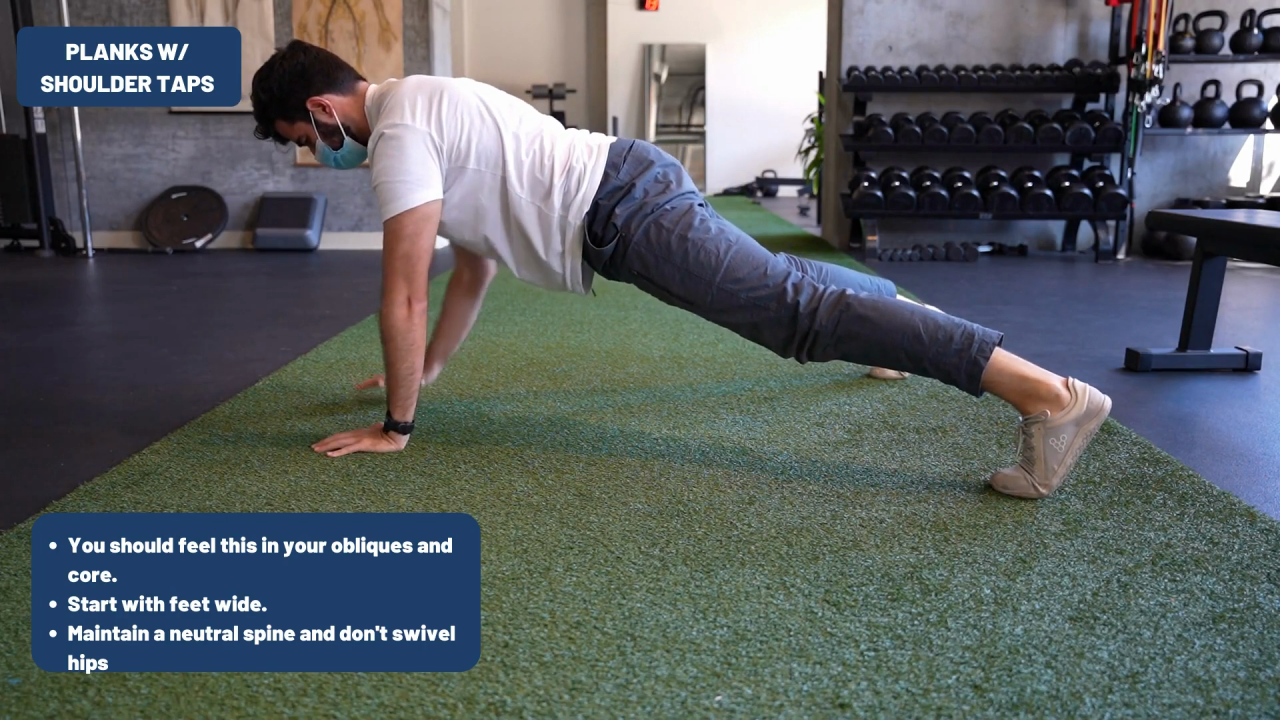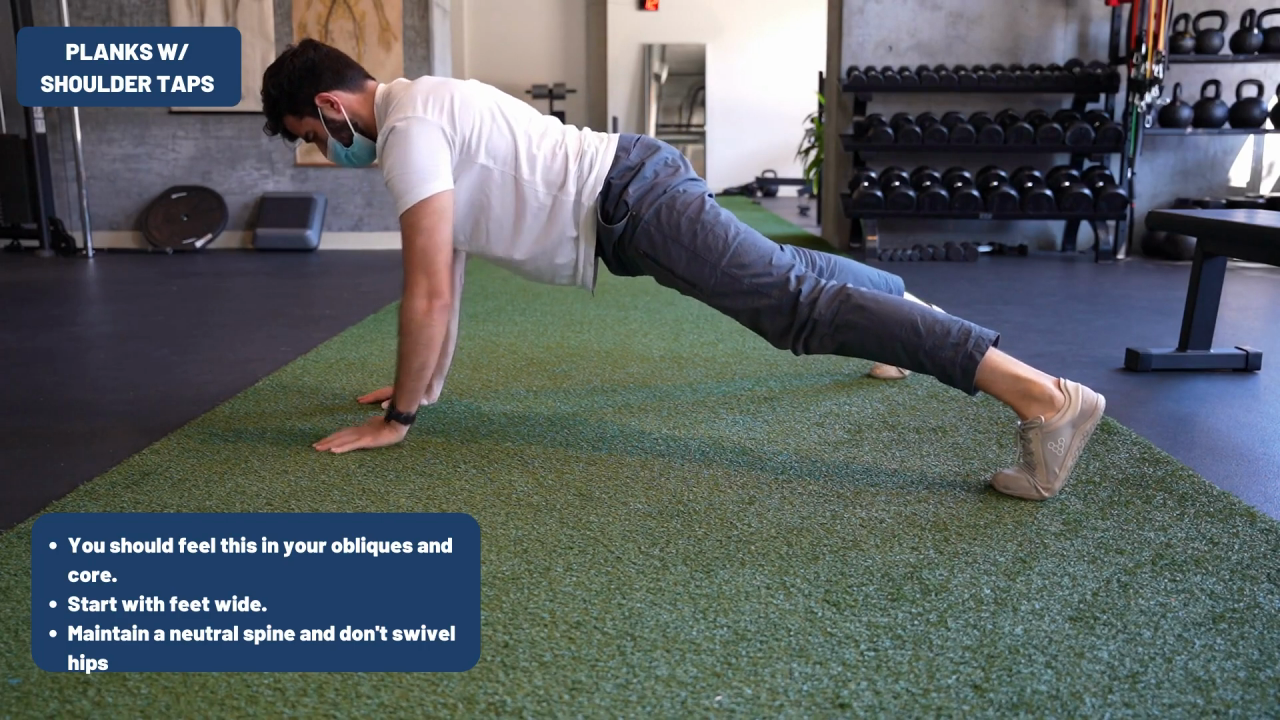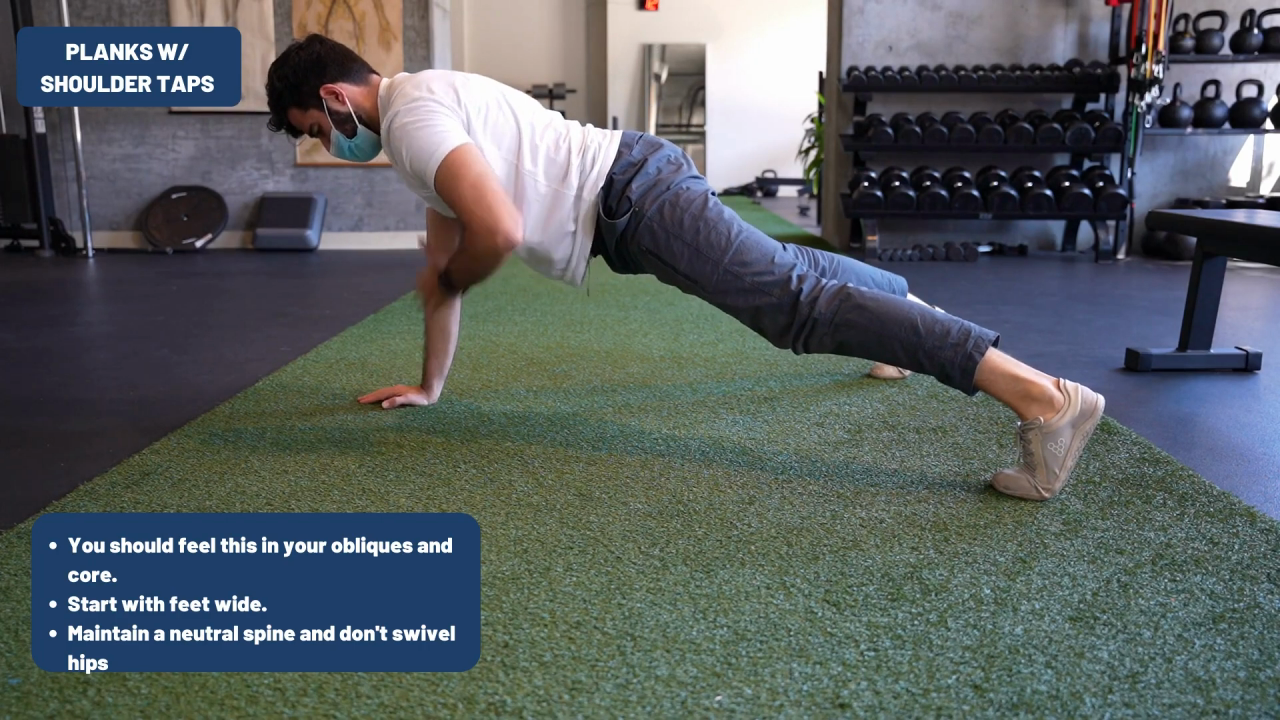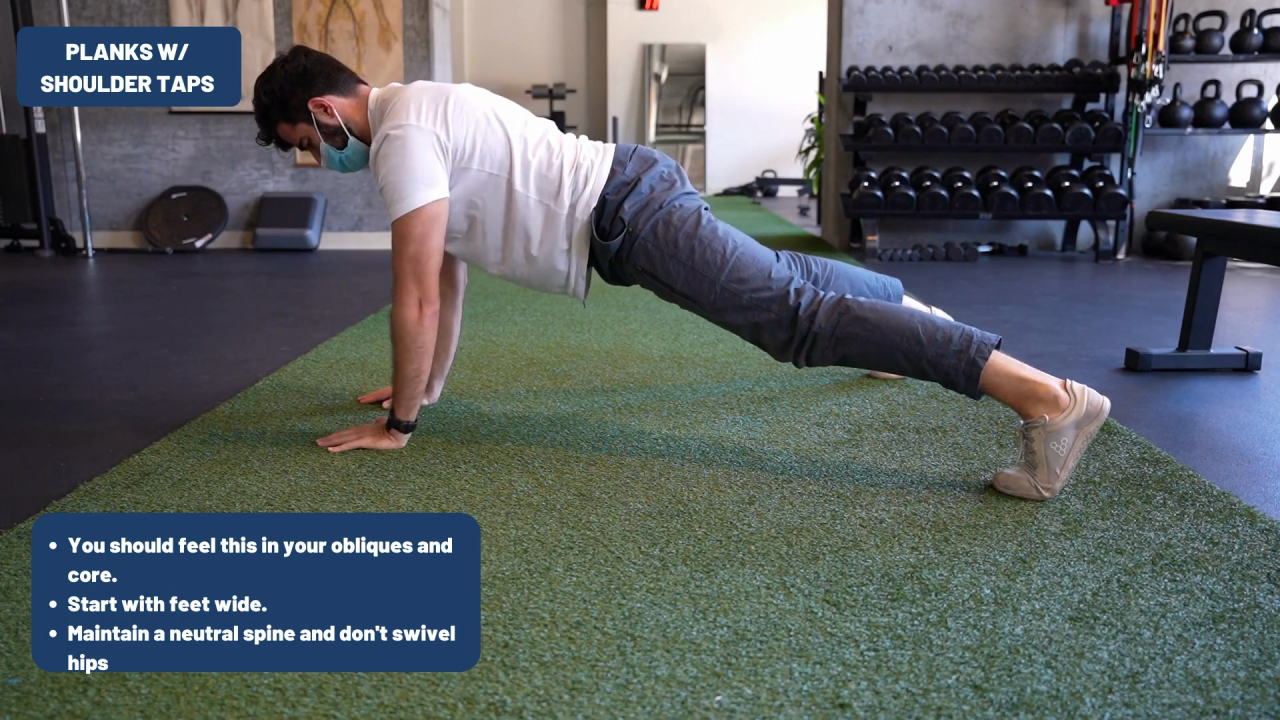
dt=0.4s
person 1, frame 1
left shoulder: (396, 134)
right shoulder: (418, 104)
left elbow: (403, 297)
right elbow: (479, 251)
left wrist: (395, 427)
right wrist: (429, 363)
left hip: (622, 214)
right hip: (630, 180)
left knee: (793, 310)
right knee: (780, 280)
left ankle: (1048, 394)
right ankle: (906, 308)
person 1, frame 2
left shoulder: (406, 130)
right shoulder: (420, 108)
left elbow: (428, 288)
right elbow: (449, 272)
left wrist: (397, 417)
right wrist: (430, 383)
left hip: (631, 201)
right hip: (633, 190)
left knee: (794, 302)
right knee: (785, 270)
left ankle: (1042, 395)
right ankle: (906, 305)
person 1, frame 3
left shoulder: (412, 117)
right shoulder: (419, 109)
left elbow: (500, 231)
right elbow: (445, 249)
left wrist: (447, 279)
right wrist: (430, 382)
left hip: (633, 196)
right hip: (634, 192)
left knee: (794, 300)
right knee: (783, 268)
left ankle: (1043, 396)
right ankle: (911, 307)
person 1, frame 4
left shoulder: (401, 135)
right shoulder: (415, 113)
left elbow: (416, 294)
right elbow: (447, 270)
left wrist: (397, 422)
right wrist: (430, 382)
left hip: (629, 217)
right hip: (630, 196)
left knee: (793, 315)
right knee: (779, 277)
left ankle: (1048, 398)
right ankle: (912, 308)
